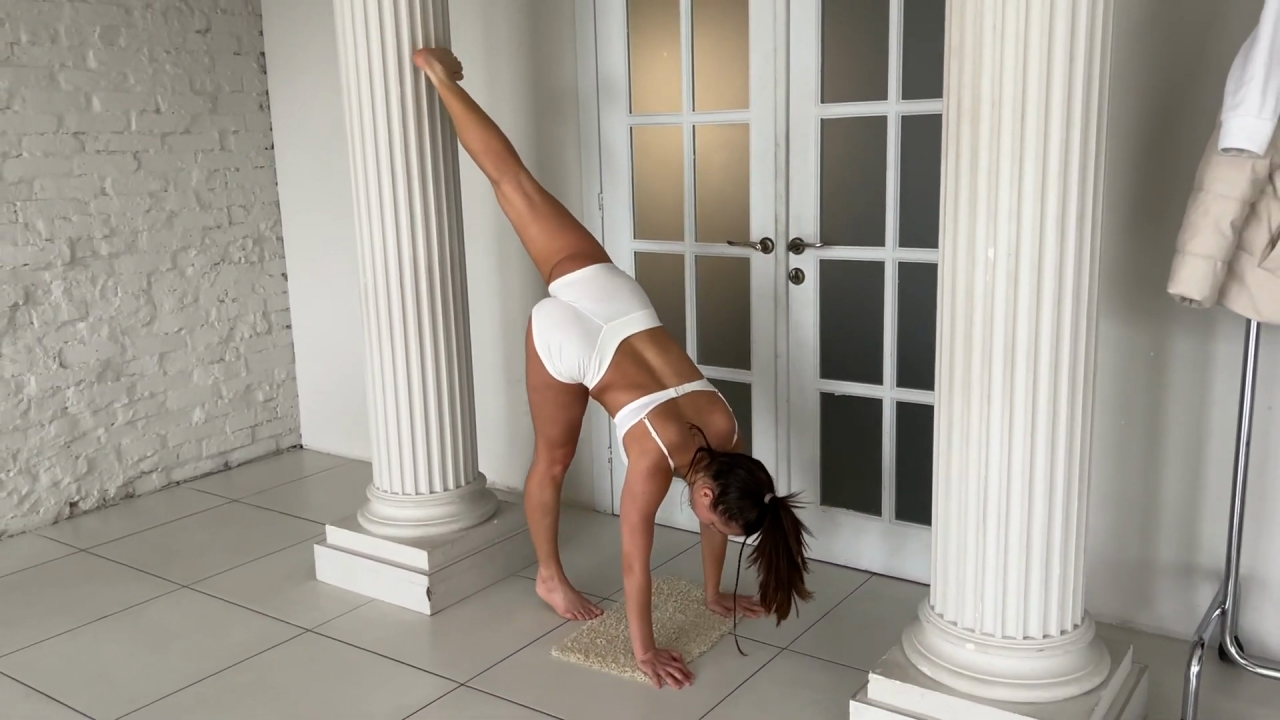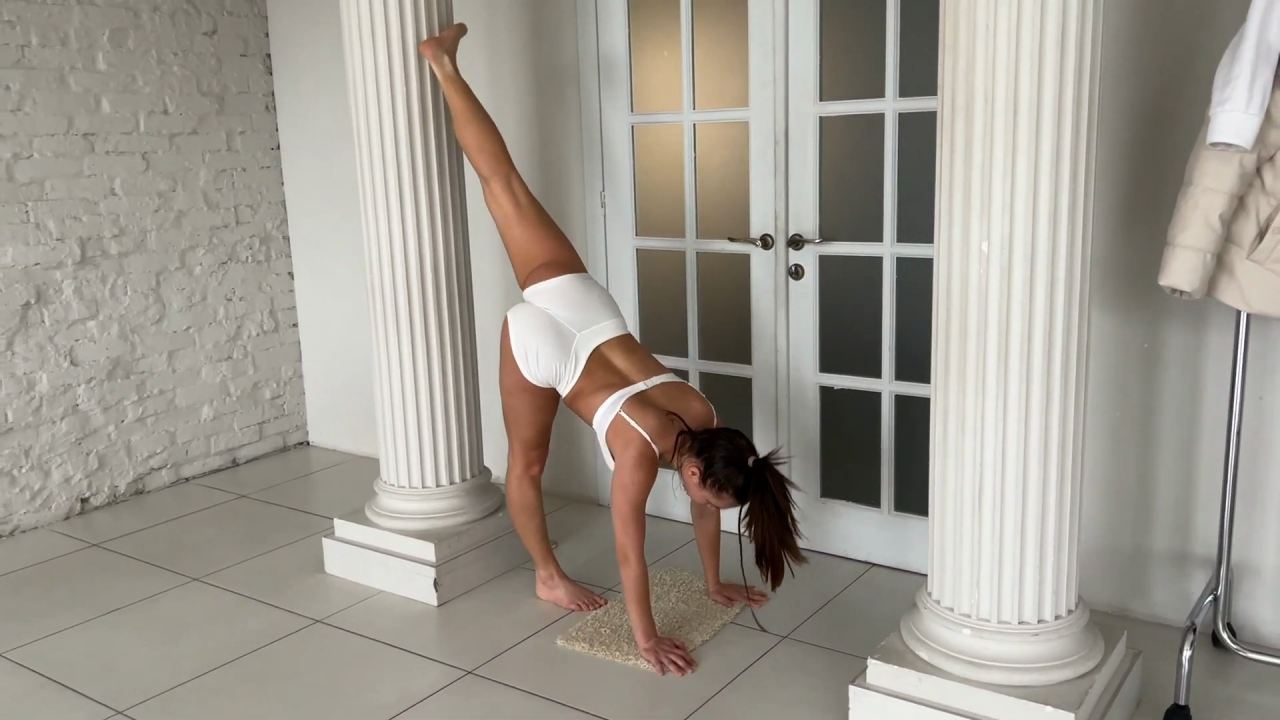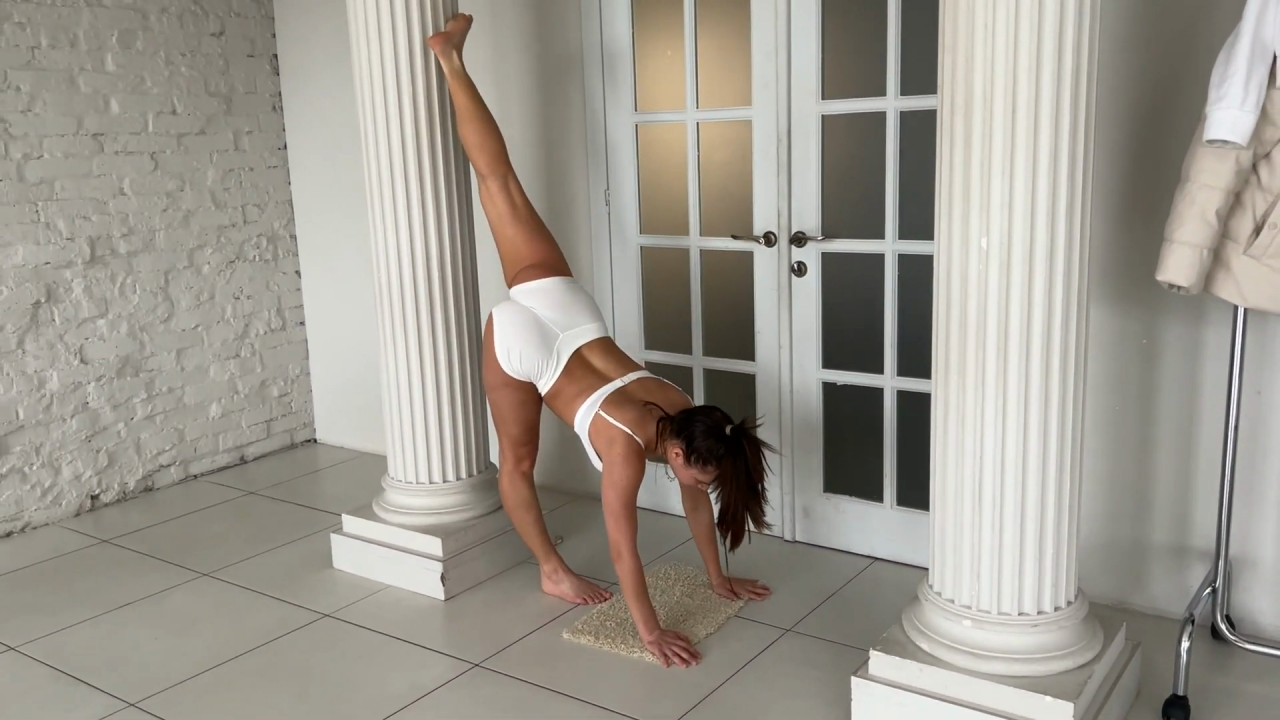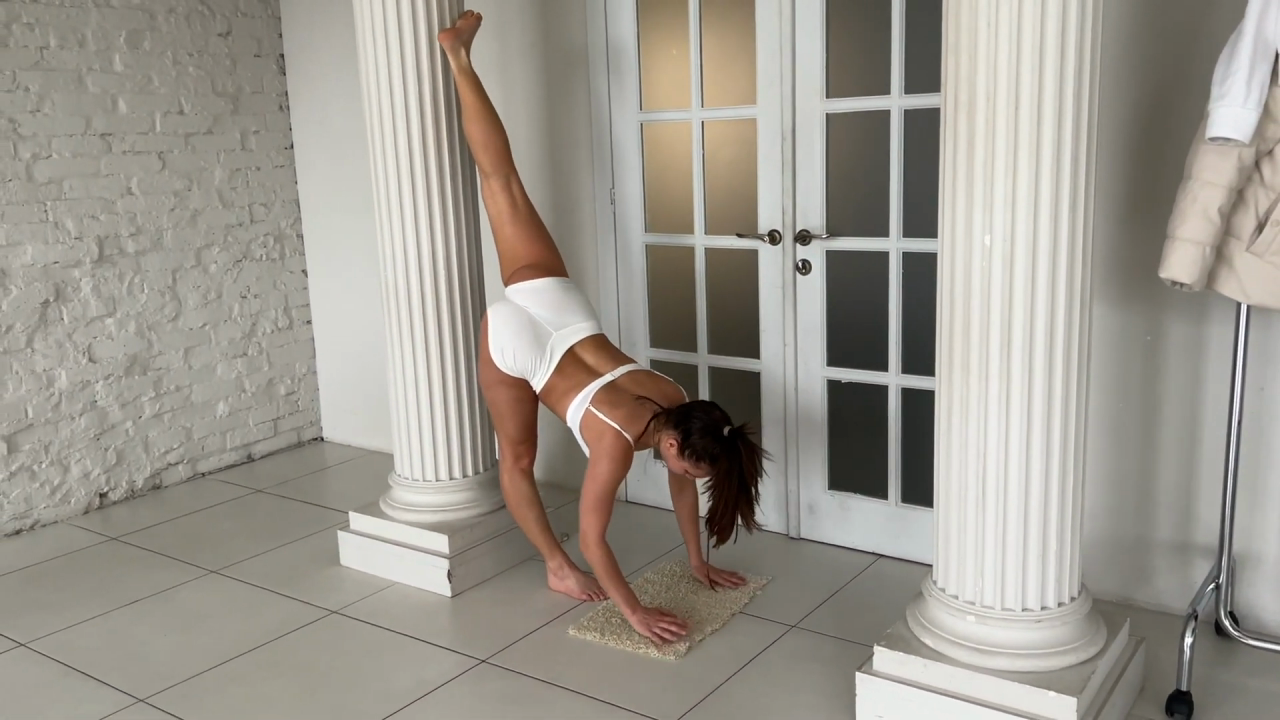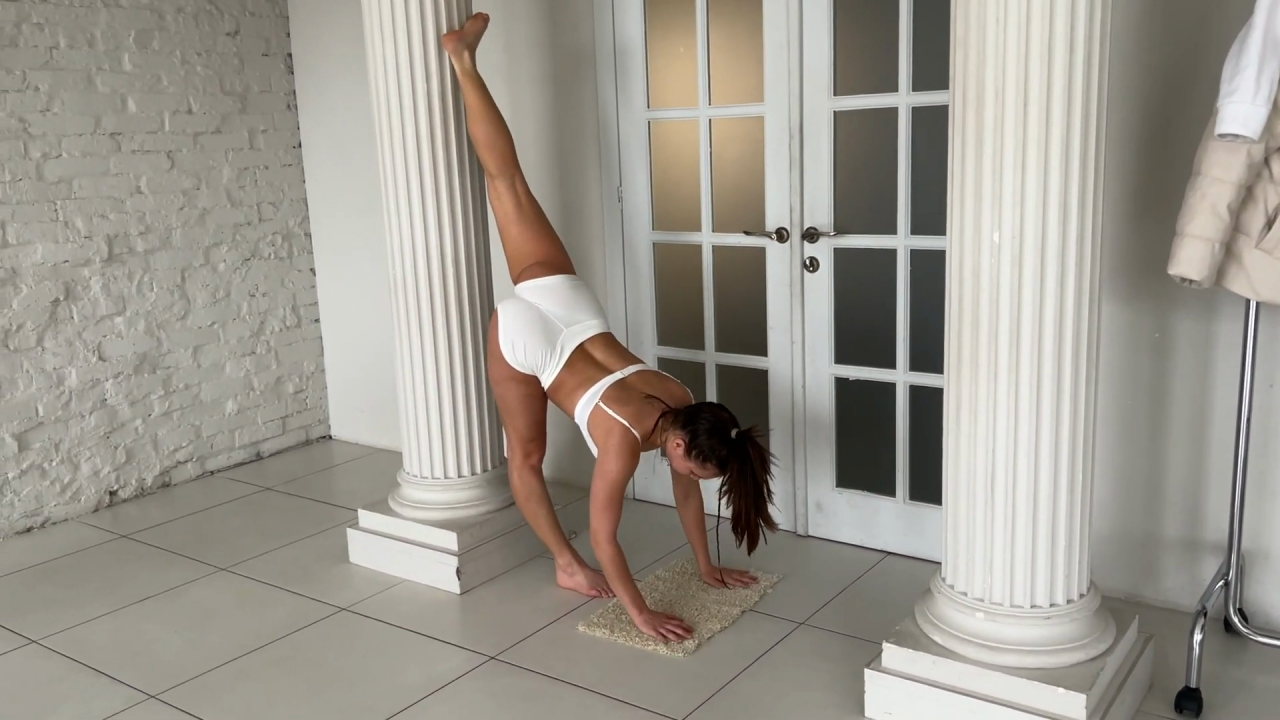
dt=0.3s
person 1, frame 1
left shoulder: (723, 438)
right shoulder: (656, 461)
left elbow: (712, 523)
right elbow: (634, 565)
left wrist: (714, 593)
right wrist: (645, 652)
left hip: (608, 297)
right hip: (569, 336)
left knee: (517, 183)
right knee: (552, 461)
left ankle: (443, 74)
right ankle: (549, 579)
person 1, frame 2
left shoulder: (702, 423)
right shoulder: (641, 451)
left elbow: (702, 511)
right elbow: (629, 555)
left wrist: (716, 584)
right wrist: (648, 642)
left hip: (574, 298)
right hip: (542, 339)
left knee: (504, 181)
right knee: (528, 464)
left ankle: (446, 65)
person 1, frame 3
left shoulder: (684, 418)
right shoulder: (628, 448)
left elbow: (697, 504)
right elbow: (624, 550)
left wrist: (718, 576)
right wrist: (650, 632)
left hip: (557, 304)
right hip: (521, 338)
left knee: (502, 185)
right knee: (518, 462)
left ankle: (453, 59)
person 1, frame 4
left shoulder: (678, 410)
right shoulder: (617, 440)
left elbow: (681, 488)
right elbow: (593, 534)
left wrist: (698, 563)
right wrist: (634, 612)
left hip: (550, 301)
right hip: (515, 335)
left knee: (503, 180)
right knee: (517, 459)
left ankle: (461, 55)
person 1, frame 5
left shoulder: (684, 411)
right shoulder: (624, 439)
left elbow: (686, 492)
right elbow: (604, 535)
left wrist: (706, 567)
right wrist: (641, 614)
left hip: (562, 300)
right hip: (524, 332)
left knee: (508, 180)
right knee: (526, 456)
left ankle: (466, 58)
